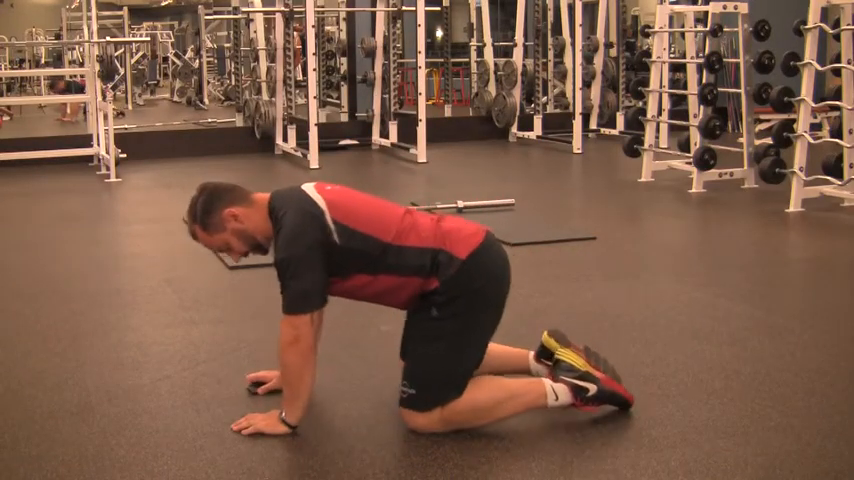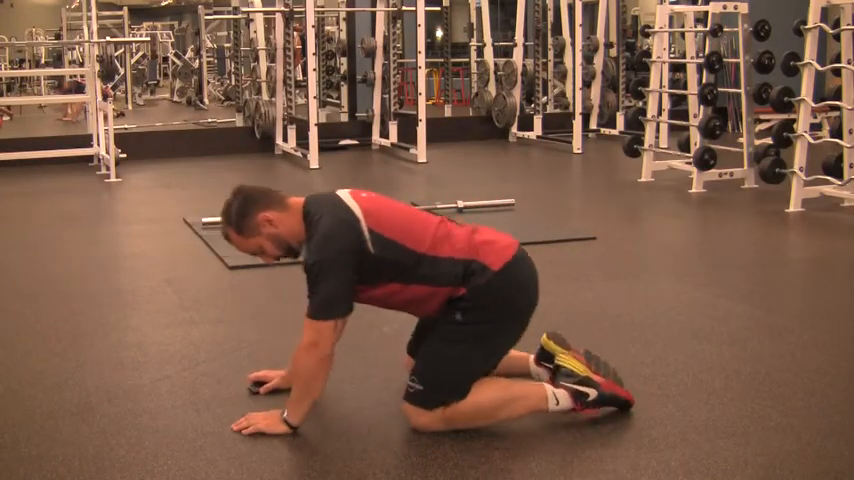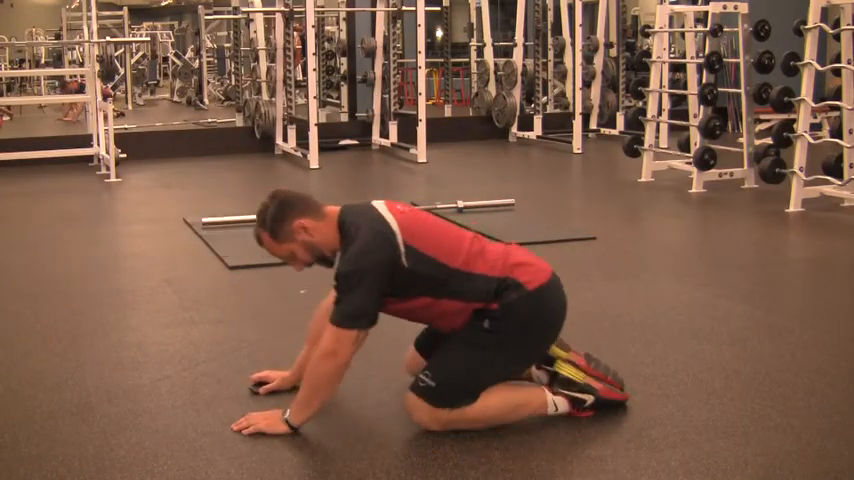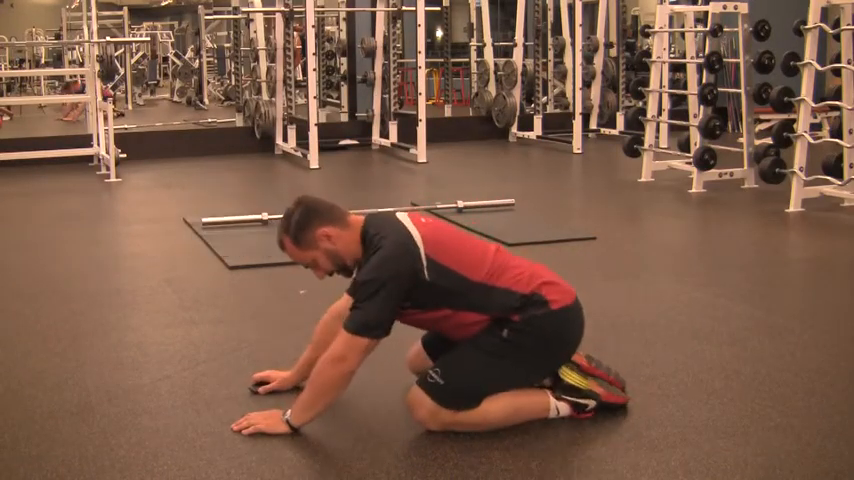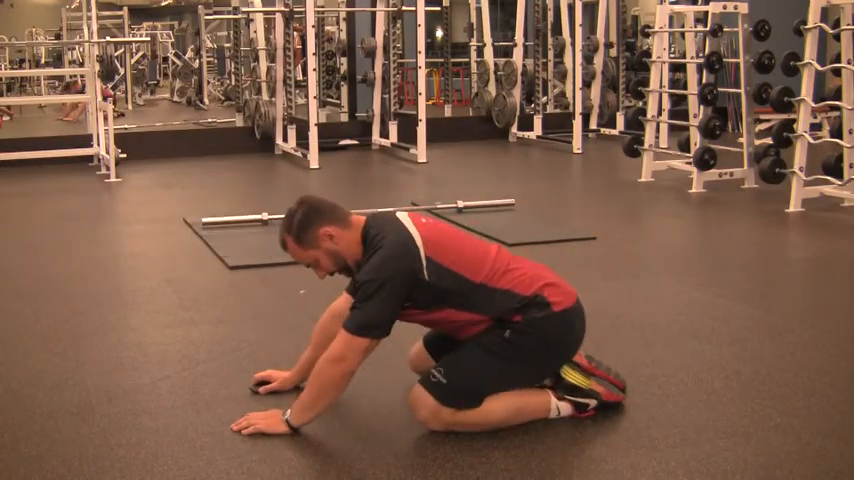
dt=0.4s
person 1, frame 1
left shoulder: (296, 233)
right shoulder: (296, 206)
left elbow: (299, 336)
right elbow: (310, 313)
left wrist: (288, 417)
right wrist: (292, 373)
left hip: (465, 275)
right hip: (466, 258)
left knee: (422, 413)
right knee: (422, 364)
left ankle: (565, 386)
right ankle: (543, 359)
person 1, frame 2
left shoulder: (329, 239)
right shoulder: (327, 211)
left elbow: (319, 343)
right elbow: (320, 314)
left wrist: (289, 418)
right wrist: (292, 373)
left hip: (495, 286)
right hip: (492, 268)
left knee: (425, 412)
right knee: (420, 365)
left ankle: (566, 391)
right ankle: (544, 362)
person 1, frame 3
left shoulder: (365, 248)
right shoulder: (358, 221)
left elbow: (335, 352)
right elbow: (332, 311)
left wrist: (291, 419)
right wrist: (295, 374)
left hip: (525, 304)
right hip: (515, 288)
left knee: (427, 409)
right knee: (418, 364)
left ankle: (565, 395)
right ankle: (543, 365)
person 1, frame 4
left shoulder: (389, 258)
right shoulder: (380, 231)
left elbow: (343, 359)
right elbow: (342, 315)
left wrist: (291, 419)
right wrist: (296, 374)
left hip: (545, 319)
right hip: (530, 305)
left knee: (428, 407)
right knee: (420, 361)
left ankle: (567, 398)
right ankle: (549, 369)
person 1, frame 5
left shoulder: (390, 259)
right shoulder: (382, 231)
left elbow: (343, 358)
right elbow: (341, 313)
left wrist: (292, 419)
right wrist: (296, 375)
left hip: (546, 319)
right hip: (532, 304)
left knee: (430, 408)
right knee: (422, 361)
left ankle: (568, 397)
right ankle: (551, 368)
